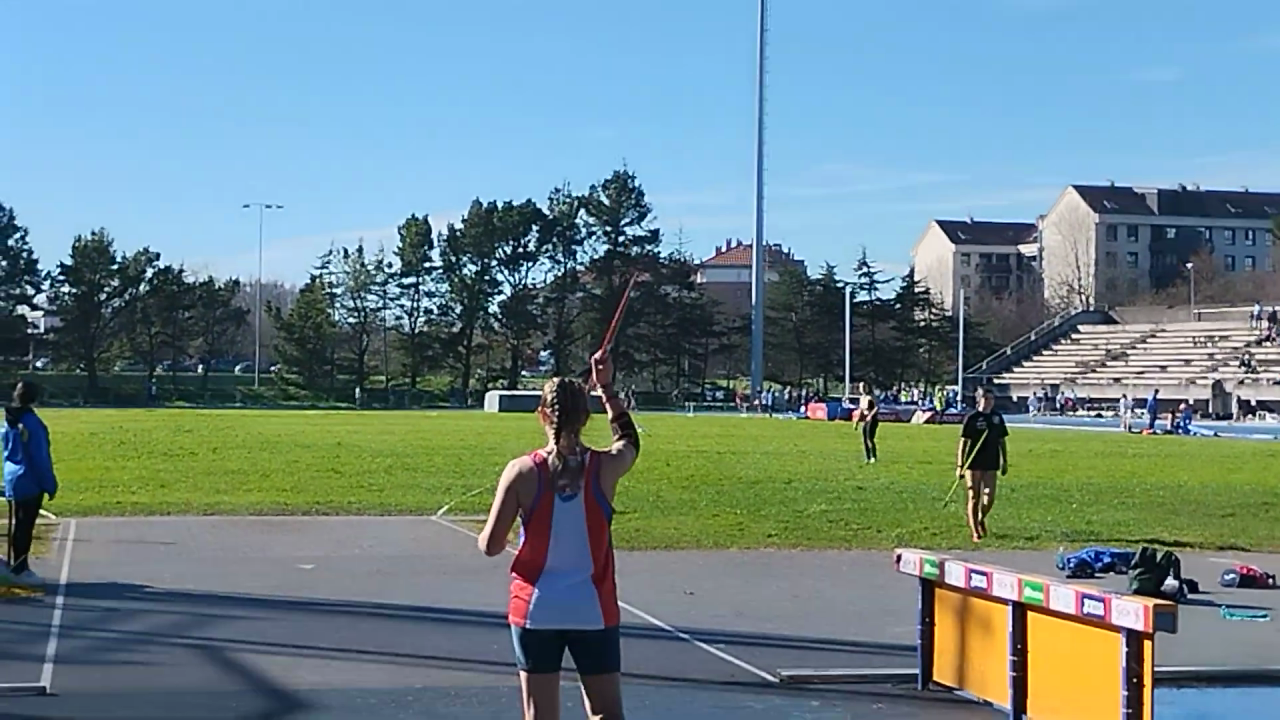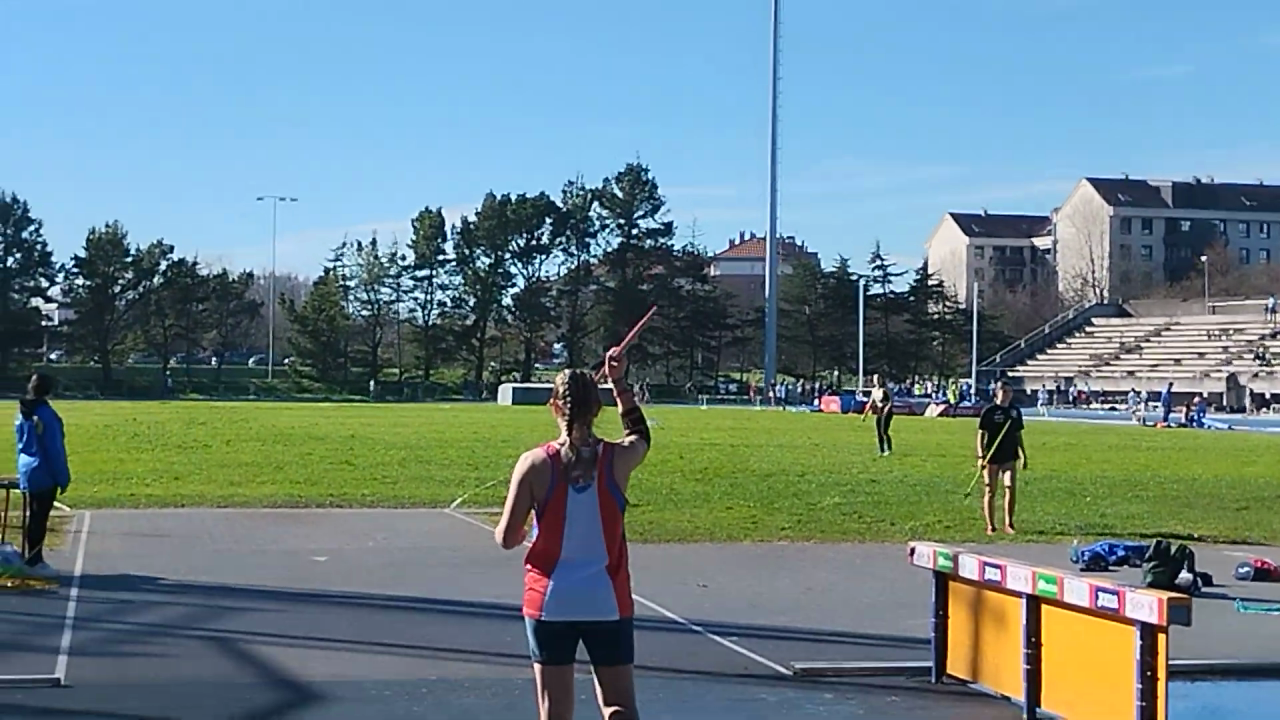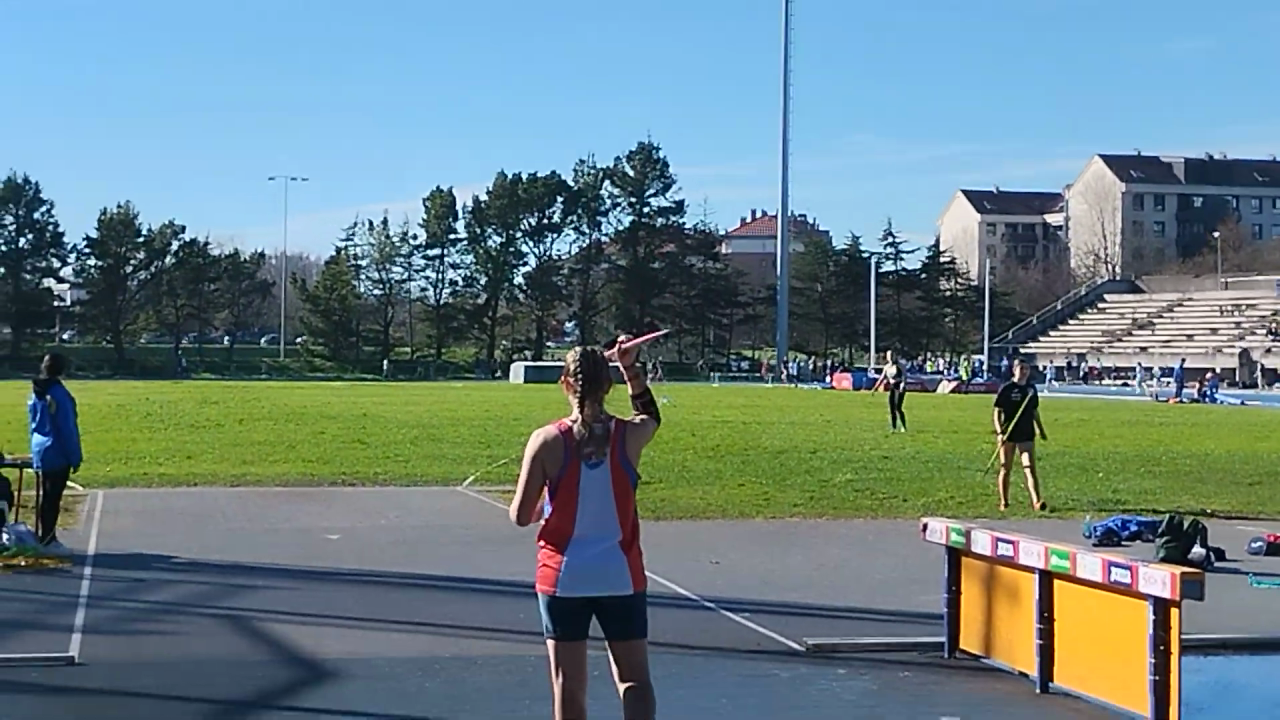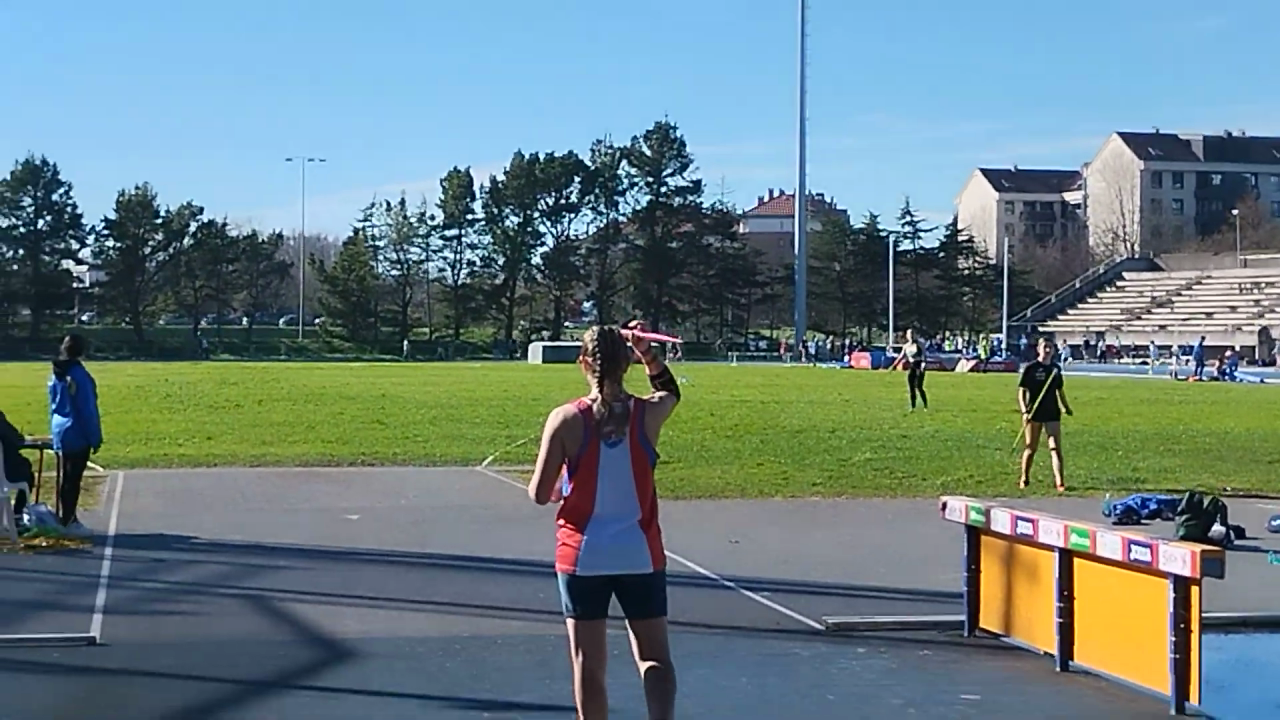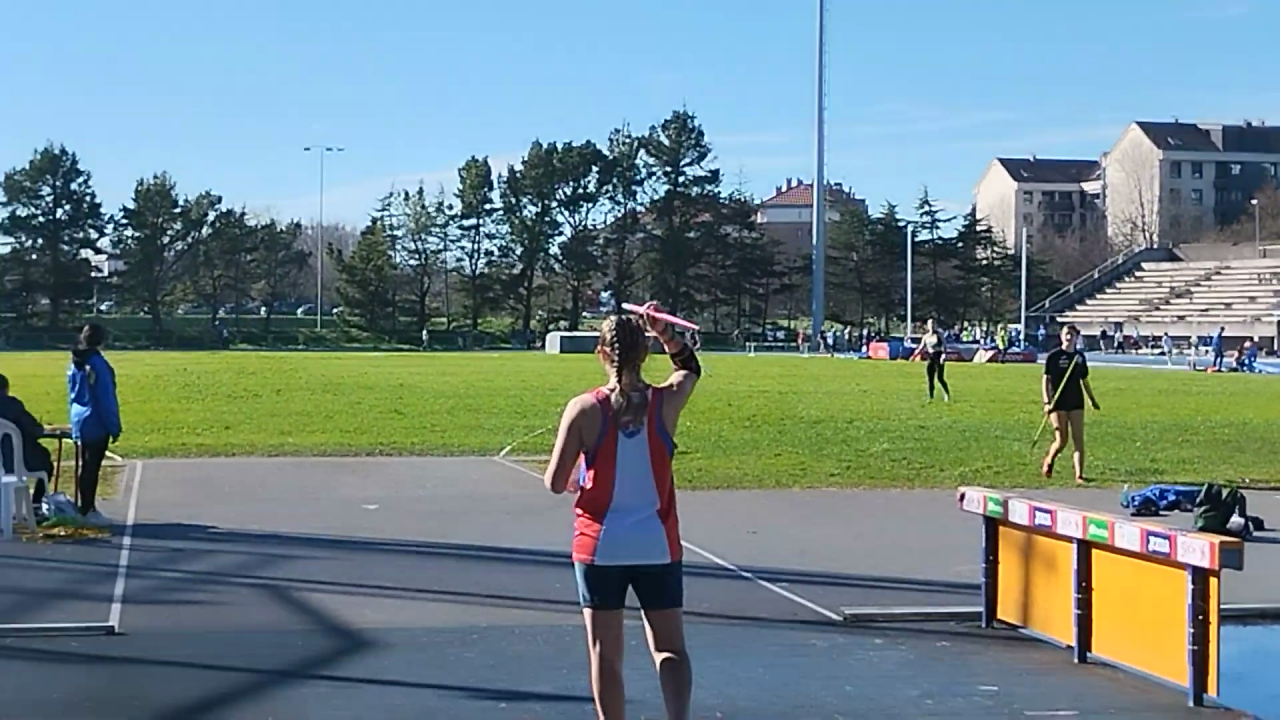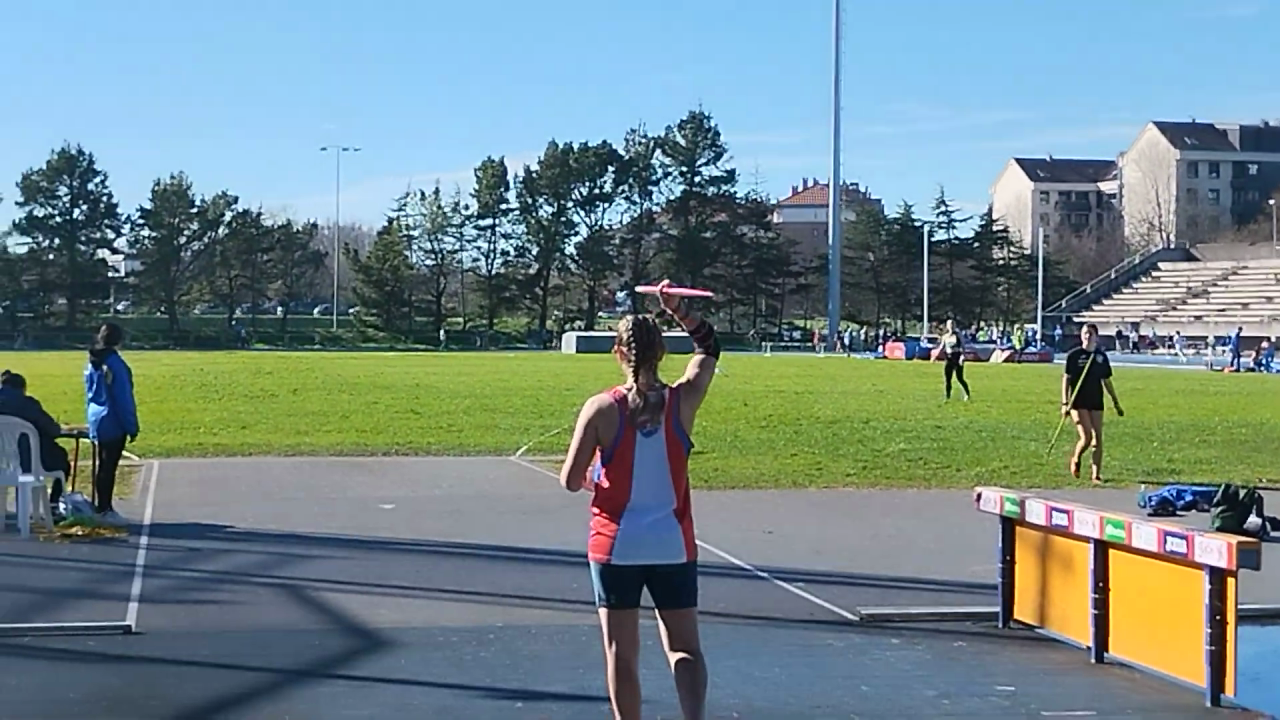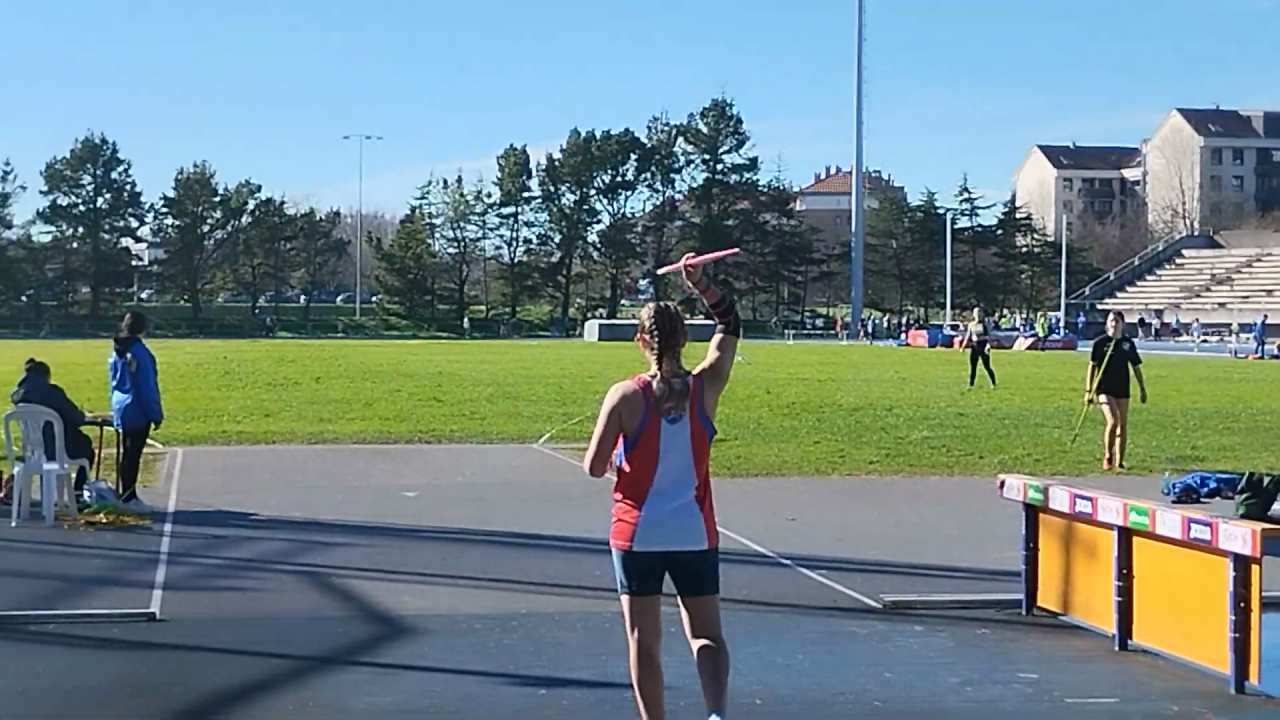
dt=0.1s
person 1, frame 1
left shoulder: (522, 472)
right shoulder: (605, 468)
left elbow: (490, 545)
right elbow: (630, 443)
left wrist: (485, 538)
right wrist: (607, 388)
left hip: (536, 612)
right hip: (593, 612)
person 1, frame 2
left shoulder: (535, 464)
right shoulder: (618, 460)
left elbow: (507, 538)
right elbow: (640, 437)
left wrist: (507, 531)
right wrist: (620, 383)
left hip: (550, 603)
right hip: (608, 603)
person 1, frame 3
left shoulder: (547, 441)
right shoulder: (629, 436)
left elbow: (521, 515)
right elbow: (651, 416)
left wrist: (541, 510)
right wrist: (631, 369)
left hip: (563, 579)
right hip: (620, 577)
left knee: (568, 685)
right knee: (634, 677)
person 1, frame 4
left shoulder: (566, 420)
right shoulder: (648, 413)
left elbow: (540, 493)
right elbow: (670, 391)
right wrist: (647, 352)
left hip: (582, 557)
right hip: (639, 556)
left knee: (588, 664)
right knee: (654, 657)
person 1, frame 5
left shoulder: (583, 410)
right shoulder: (665, 404)
left elbow: (555, 483)
right elbow: (690, 368)
right wrist: (663, 333)
left hip: (599, 548)
right hip: (657, 547)
left knee: (605, 654)
right knee: (670, 648)
person 1, frame 6
left shoulder: (601, 409)
right shoulder: (683, 401)
left elbow: (571, 481)
right elbow: (709, 350)
right wrist: (678, 311)
left hip: (615, 547)
right hip: (672, 546)
left knee: (621, 653)
right knee: (685, 647)
person 1, frame 7
left shoulder: (625, 395)
right shoulder: (705, 387)
left elbow: (595, 466)
right elbow: (730, 328)
right wrist: (702, 286)
left hip: (637, 534)
right hip: (693, 533)
left knee: (643, 640)
right knee: (706, 632)
person 2, frame 1
right shoulder: (31, 422)
right elbow: (40, 457)
right wrist: (50, 484)
right hip: (30, 482)
left knee: (20, 525)
right knee: (25, 527)
left ankle: (18, 569)
right ankle: (20, 571)
person 2, frame 2
left shoulder: (23, 413)
right shoulder: (46, 414)
left elbow: (20, 444)
right elbow: (54, 449)
right wrist: (62, 477)
left hip: (27, 471)
right hip: (44, 474)
left knee: (34, 517)
right knee: (39, 519)
left ankle: (33, 560)
right ankle: (35, 563)
person 2, frame 3
left shoulder: (36, 393)
right shoulder: (59, 394)
left elbow: (33, 423)
right elbow: (67, 429)
right wrist: (75, 457)
left hip: (41, 452)
right hip: (57, 453)
left knee: (47, 497)
right knee: (53, 498)
left ankle: (46, 539)
right ankle: (49, 541)
person 2, frame 4
left shoulder: (57, 374)
right shoulder: (79, 375)
left elbow: (54, 404)
right elbow: (87, 410)
right wrist: (95, 437)
left hip: (61, 432)
right hip: (77, 434)
left knee: (68, 478)
right knee: (73, 479)
left ankle: (67, 520)
right ankle: (70, 522)
person 2, frame 5
left shoulder: (76, 363)
right shoulder: (98, 364)
left elbow: (73, 394)
right elbow: (106, 399)
right wrist: (114, 426)
left hip: (80, 421)
right hip: (96, 423)
left knee: (87, 467)
right knee: (92, 468)
left ankle: (86, 509)
right ankle: (88, 511)
person 2, frame 6
left shoulder: (93, 362)
right shoulder: (115, 364)
left elbow: (90, 393)
right elbow: (123, 398)
right wrist: (131, 426)
left hip: (97, 420)
right hip: (113, 423)
left knee: (103, 466)
right knee: (109, 467)
left ankle: (103, 508)
right ankle: (105, 511)
person 2, frame 7
left shoulder: (117, 351)
right shoulder: (139, 351)
left elbow: (114, 381)
right elbow: (147, 386)
right wrist: (156, 414)
left hip: (121, 409)
right hip: (137, 411)
left knee: (127, 454)
right knee: (133, 455)
left ankle: (127, 496)
right ankle: (129, 499)
